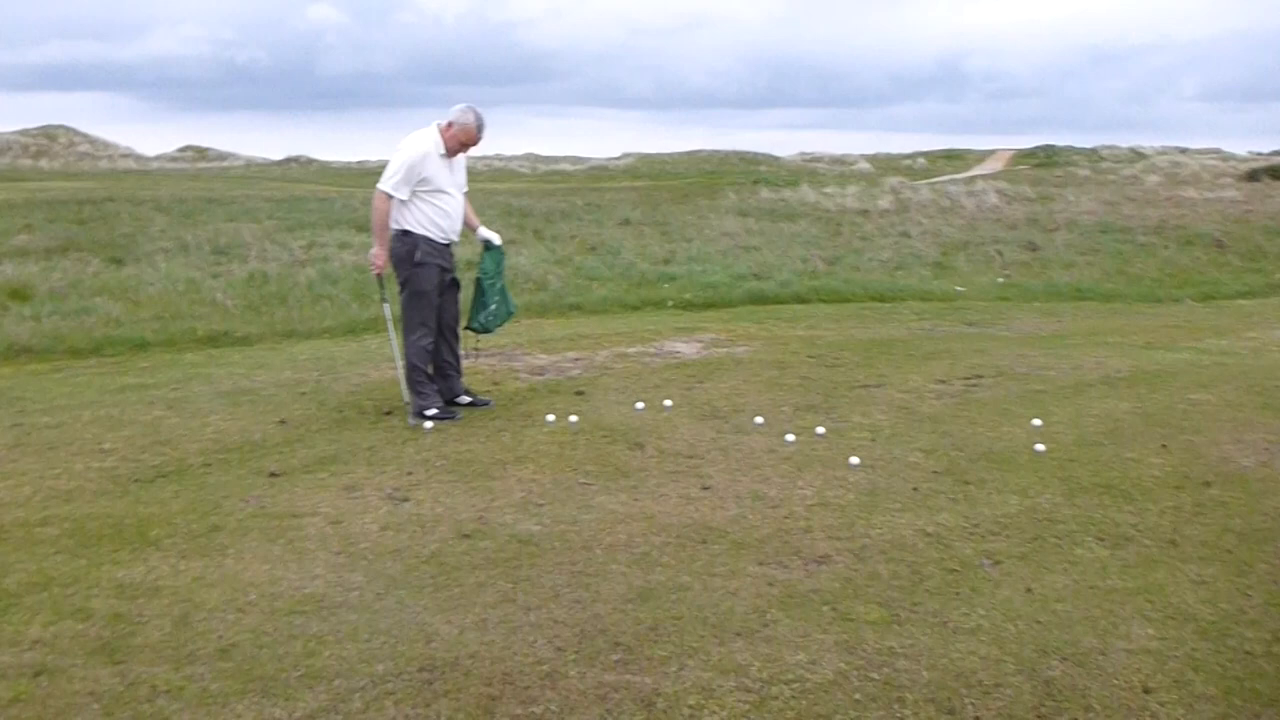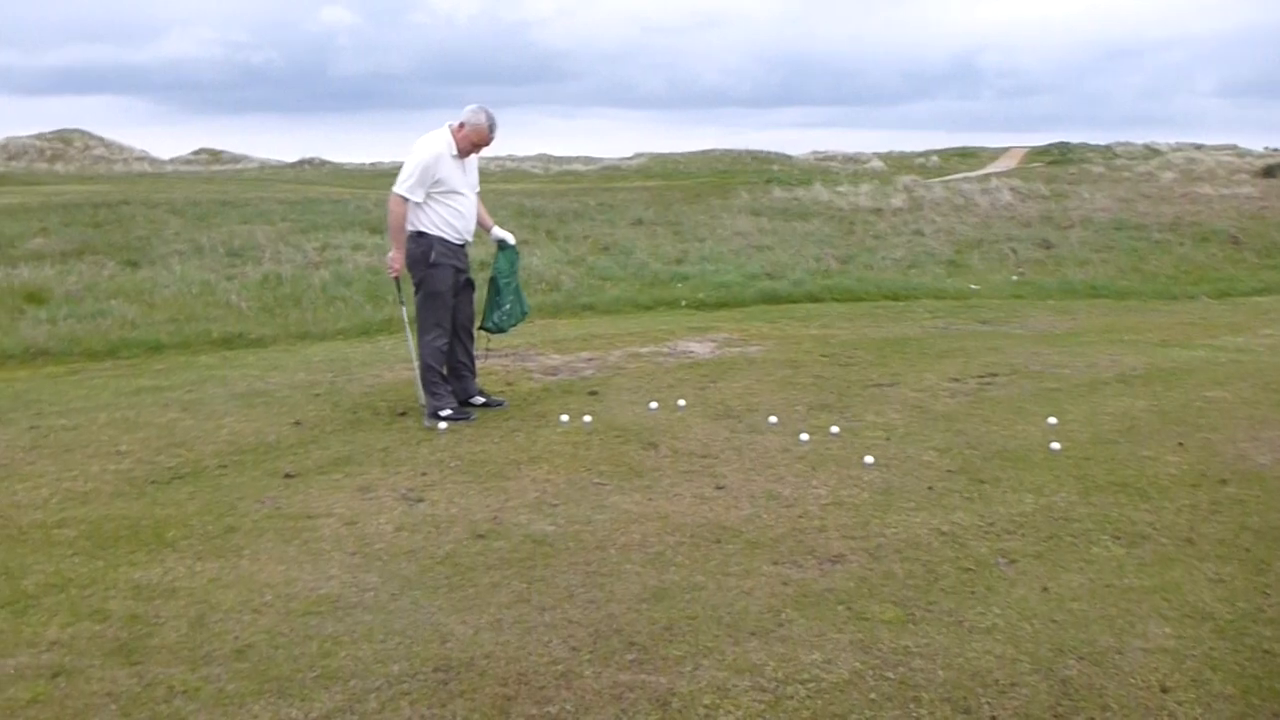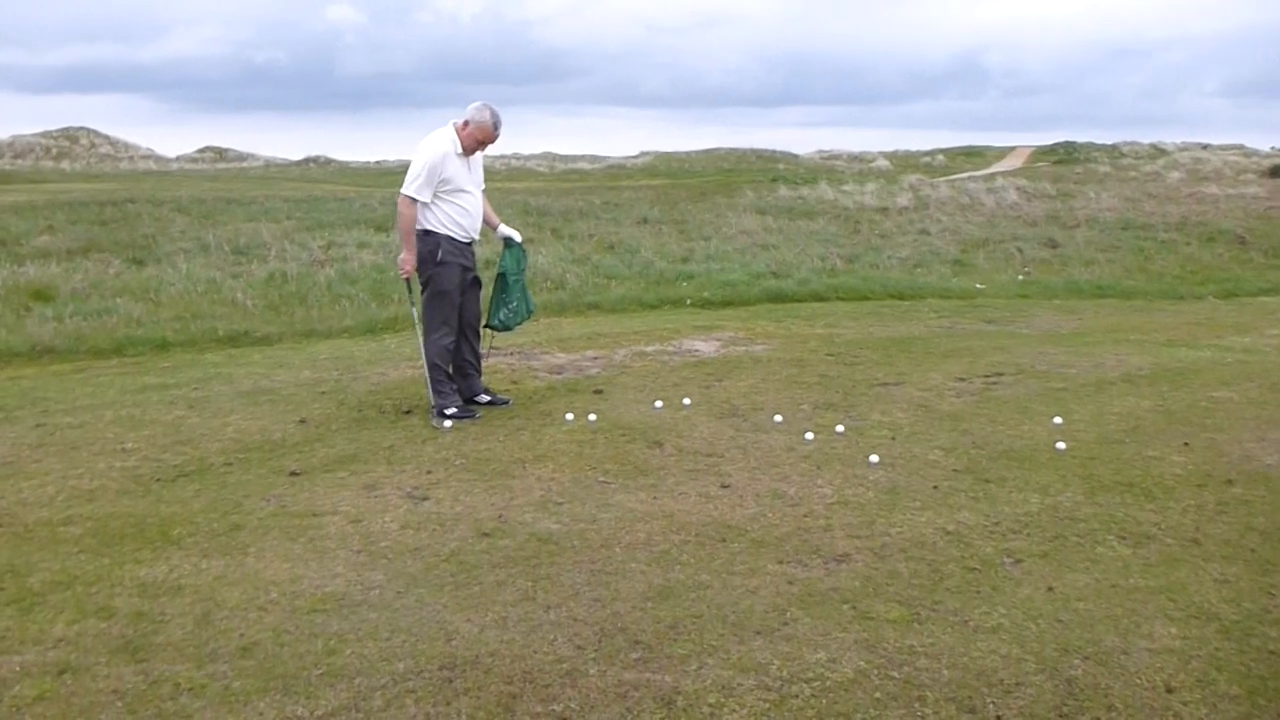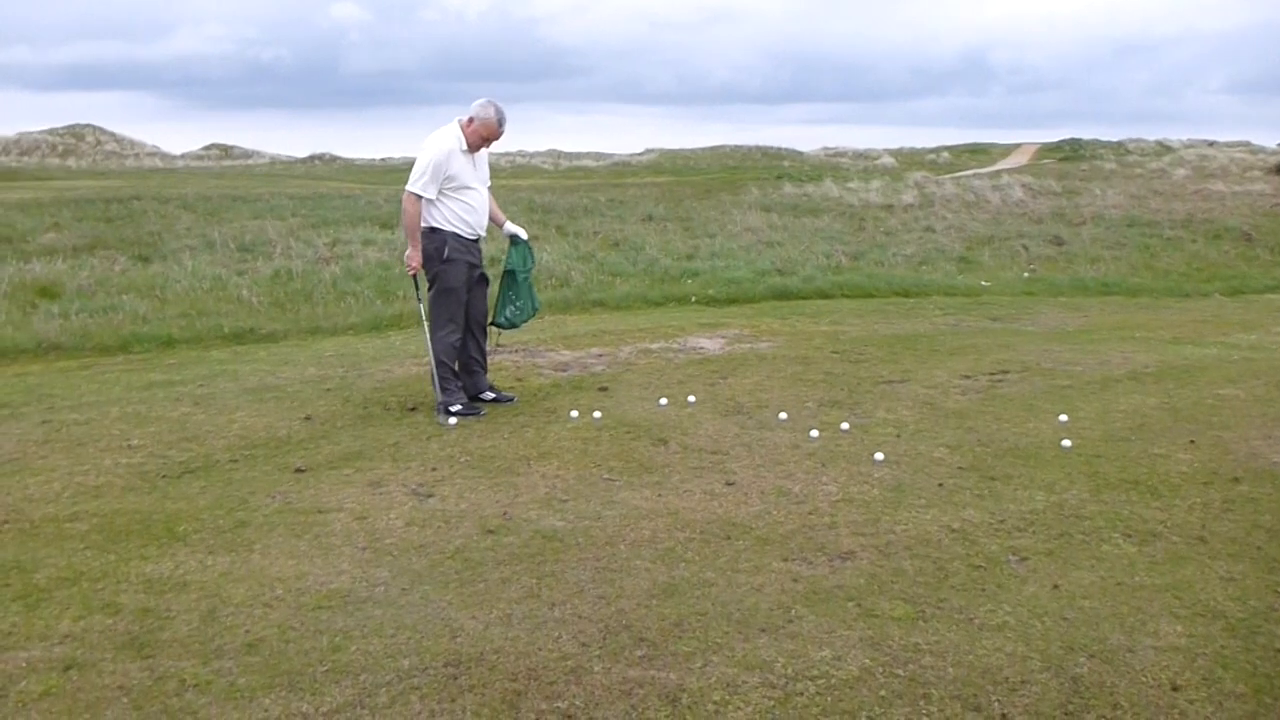
dt=0.1s
person 1, frame 1
left shoulder: (456, 154)
right shoulder: (416, 150)
right elbow: (383, 196)
left wrist: (480, 230)
right wrist: (380, 247)
left hip: (442, 249)
right hip: (416, 248)
left knee: (447, 323)
right knee: (421, 326)
left ankle: (451, 390)
right ankle: (424, 400)
person 1, frame 2
left shoulder: (468, 154)
right shoulder: (429, 151)
right elbow: (398, 200)
left wrist: (493, 229)
right wrist: (397, 250)
left hip: (456, 249)
right hip: (431, 249)
left knee: (462, 324)
right knee: (436, 328)
left ankle: (465, 390)
right ankle: (438, 401)
person 1, frame 3
left shoulder: (473, 152)
right shoulder: (435, 150)
right elbow: (407, 202)
left wrist: (499, 227)
right wrist: (409, 252)
left hip: (463, 248)
right hip: (438, 248)
left knee: (469, 322)
right knee: (442, 326)
left ankle: (471, 389)
right ankle: (444, 400)
person 1, frame 4
left shoulder: (478, 149)
right shoulder: (440, 148)
right elbow: (412, 199)
left wrist: (505, 224)
right wrist: (414, 248)
left hip: (470, 245)
right hip: (445, 246)
left knee: (476, 319)
right knee: (449, 323)
left ankle: (476, 386)
right ankle: (449, 397)
